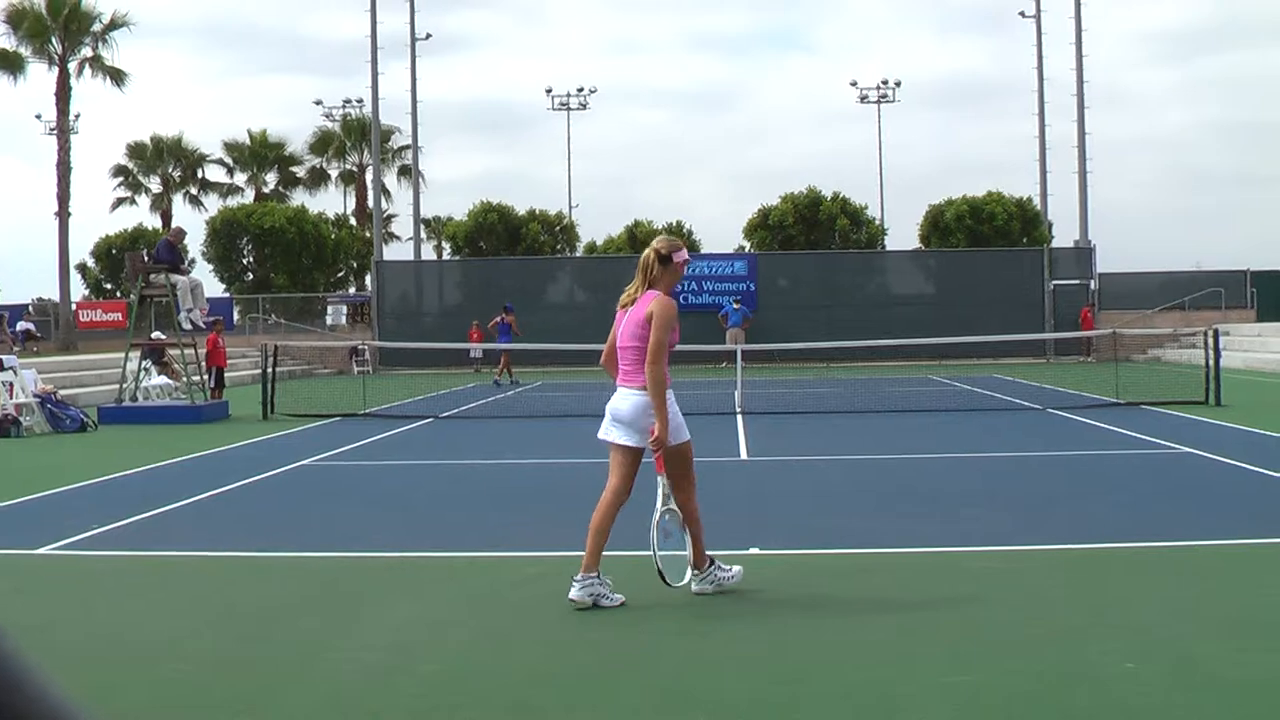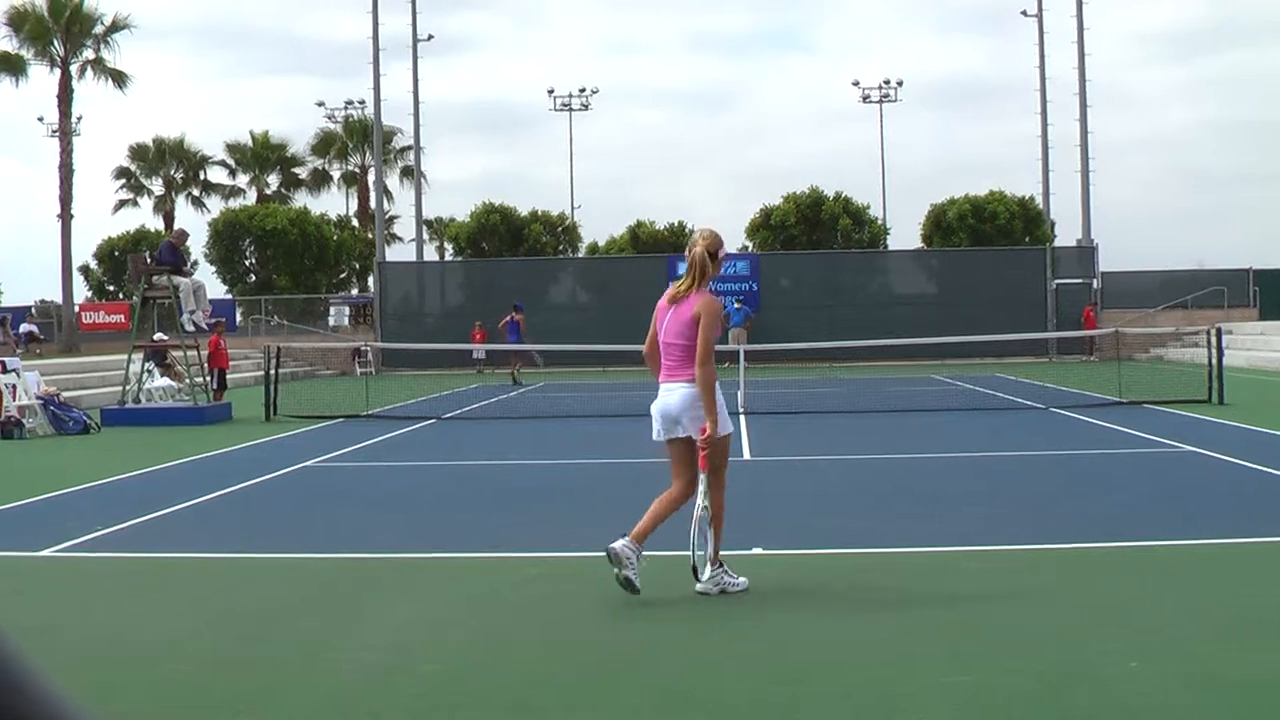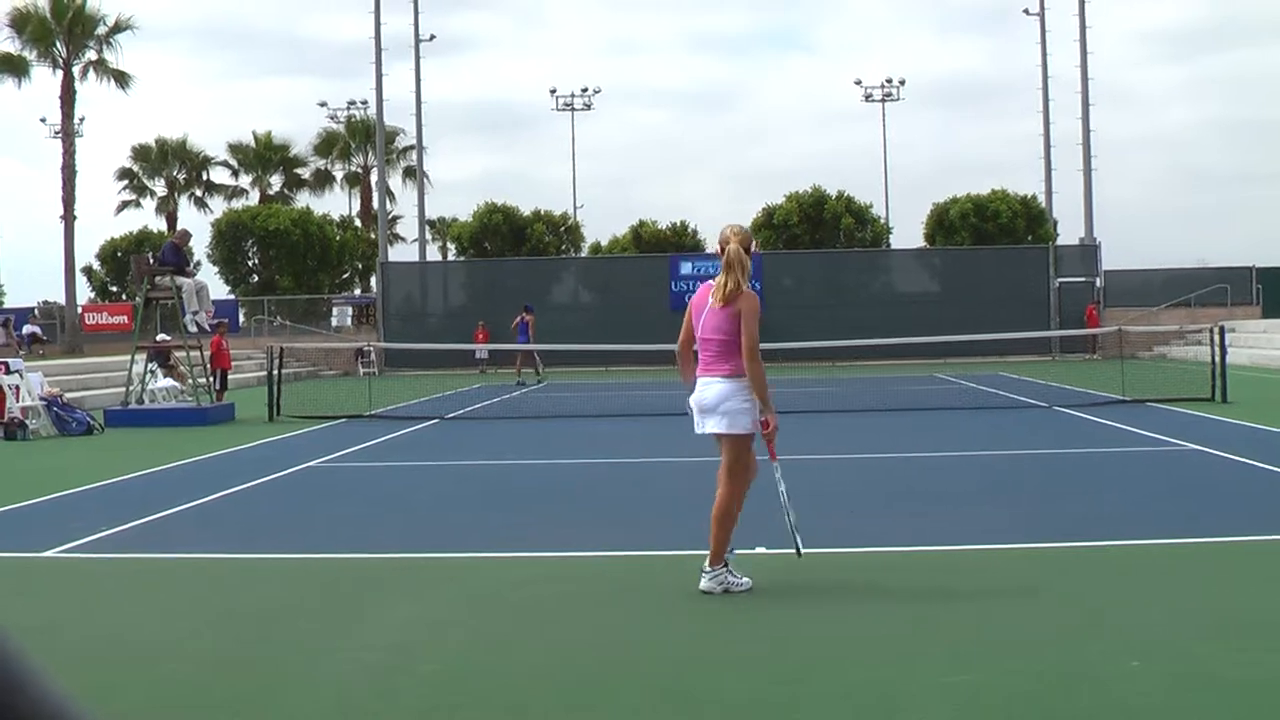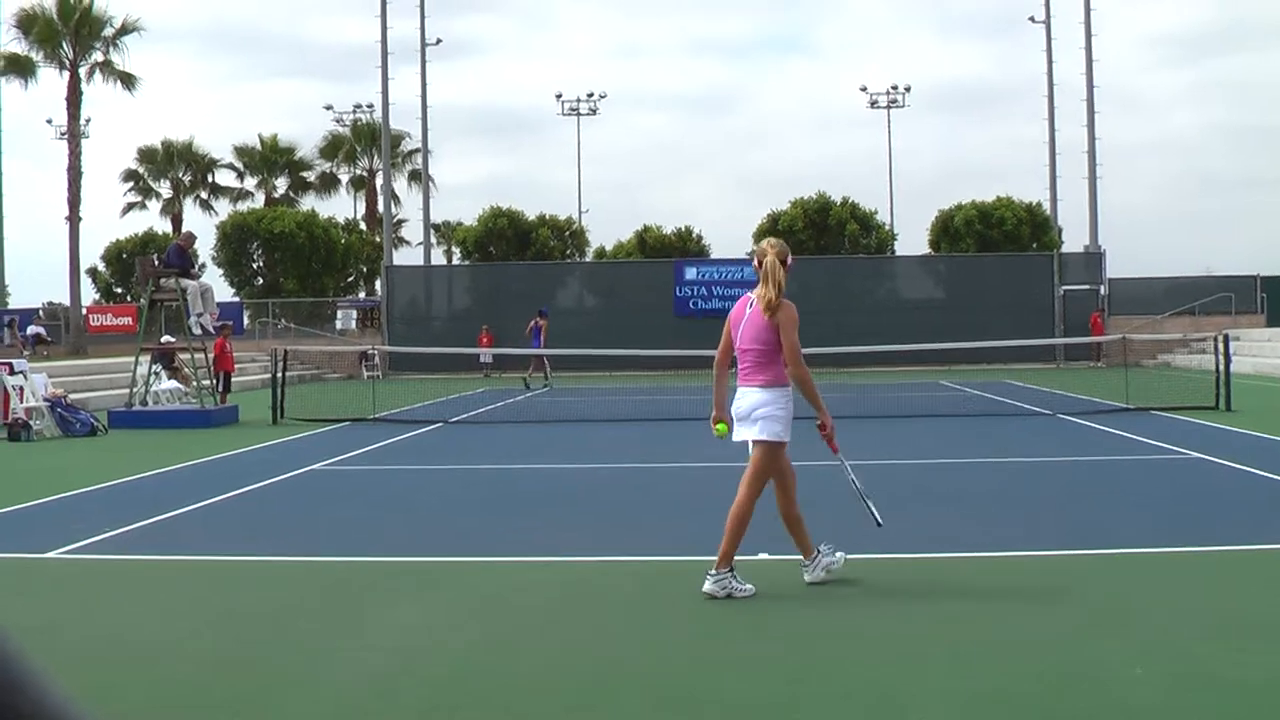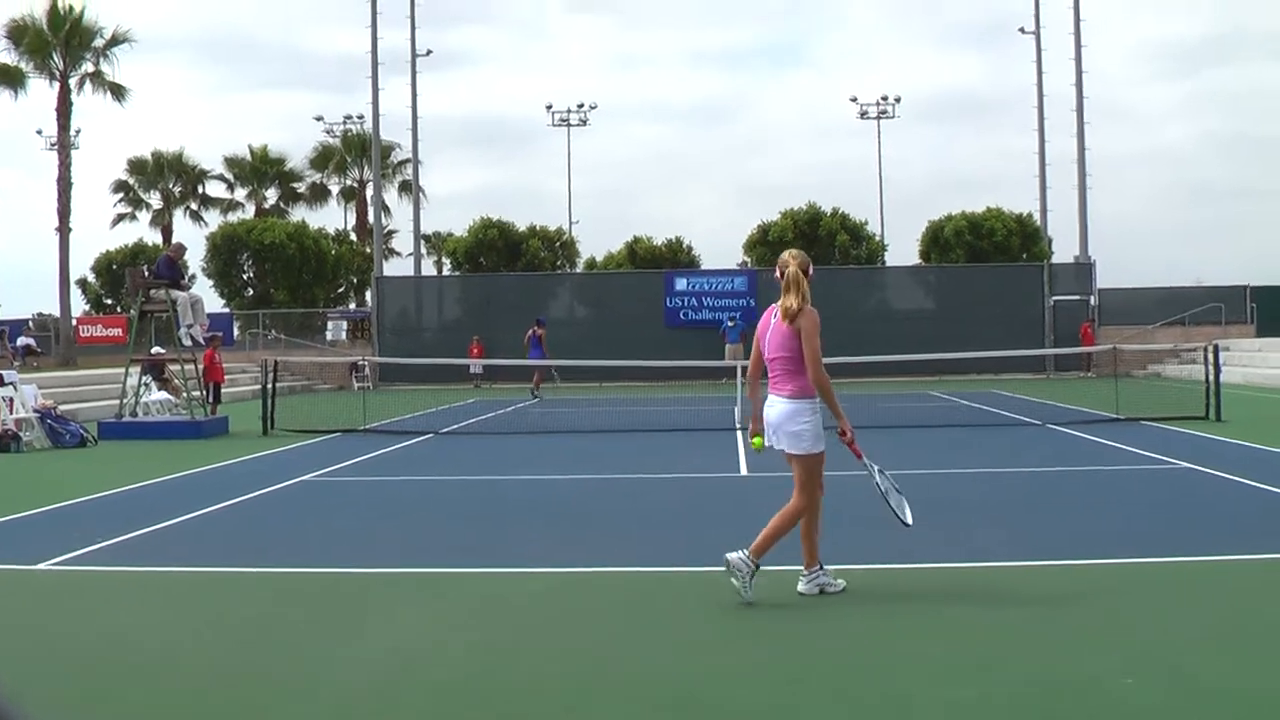
dt=0.2s
person 1, frame 1
left shoulder: (628, 302)
right shoulder: (664, 304)
left elbow: (608, 360)
right elbow: (654, 365)
right wrist: (662, 420)
left hip: (620, 402)
right hip: (648, 402)
left knee: (615, 493)
right knee: (684, 489)
left ankle: (586, 579)
right ankle: (703, 570)
person 1, frame 2
left shoulder: (668, 298)
right shoulder: (709, 303)
left elbow: (650, 353)
right elbow: (703, 365)
right wrist: (712, 418)
left hip: (667, 398)
right hip: (696, 397)
left knee: (683, 487)
right knee: (715, 487)
left ankle: (629, 546)
right ankle: (712, 571)
person 1, frame 3
left shoulder: (700, 294)
right shoulder: (746, 299)
left elbow: (683, 350)
right elbow: (750, 360)
left wrist: (695, 388)
right wrist: (768, 409)
left hip: (704, 393)
right hip: (733, 392)
left knee: (739, 475)
right knee: (733, 482)
left ankle: (719, 556)
right ankle: (715, 570)
person 1, frame 4
left shoulder: (739, 306)
right shoulder: (784, 309)
left elbow: (721, 362)
right elbow: (795, 368)
left wrist: (719, 406)
right wrist: (822, 412)
left hip: (744, 399)
right hip: (770, 401)
left knee: (785, 481)
right knee: (750, 491)
left ankle: (812, 559)
right ankle: (720, 573)
person 1, frame 5
left shoulder: (767, 317)
right shoulder: (806, 315)
left elbow: (753, 373)
right elbow: (816, 374)
left wrist: (756, 418)
right wrist: (840, 417)
left hip: (776, 407)
right hip: (799, 410)
left knee: (812, 491)
right knee: (804, 501)
left ankle: (812, 572)
right ankle: (747, 558)
